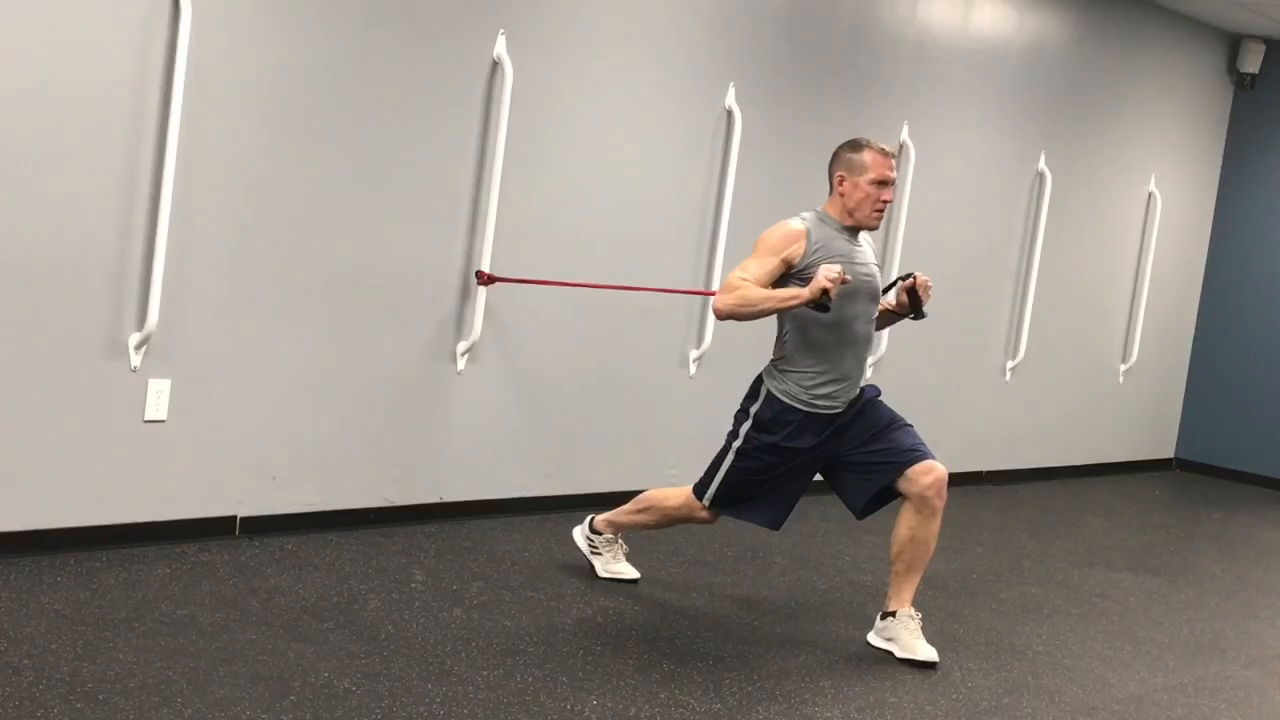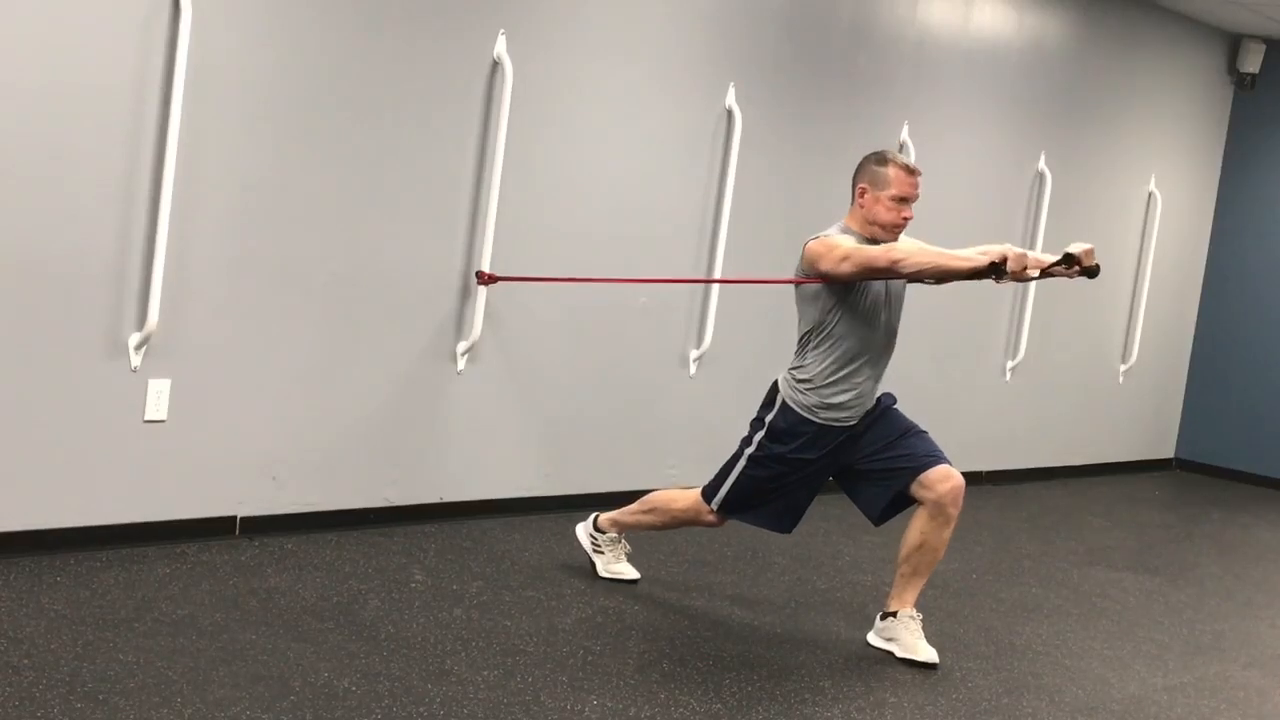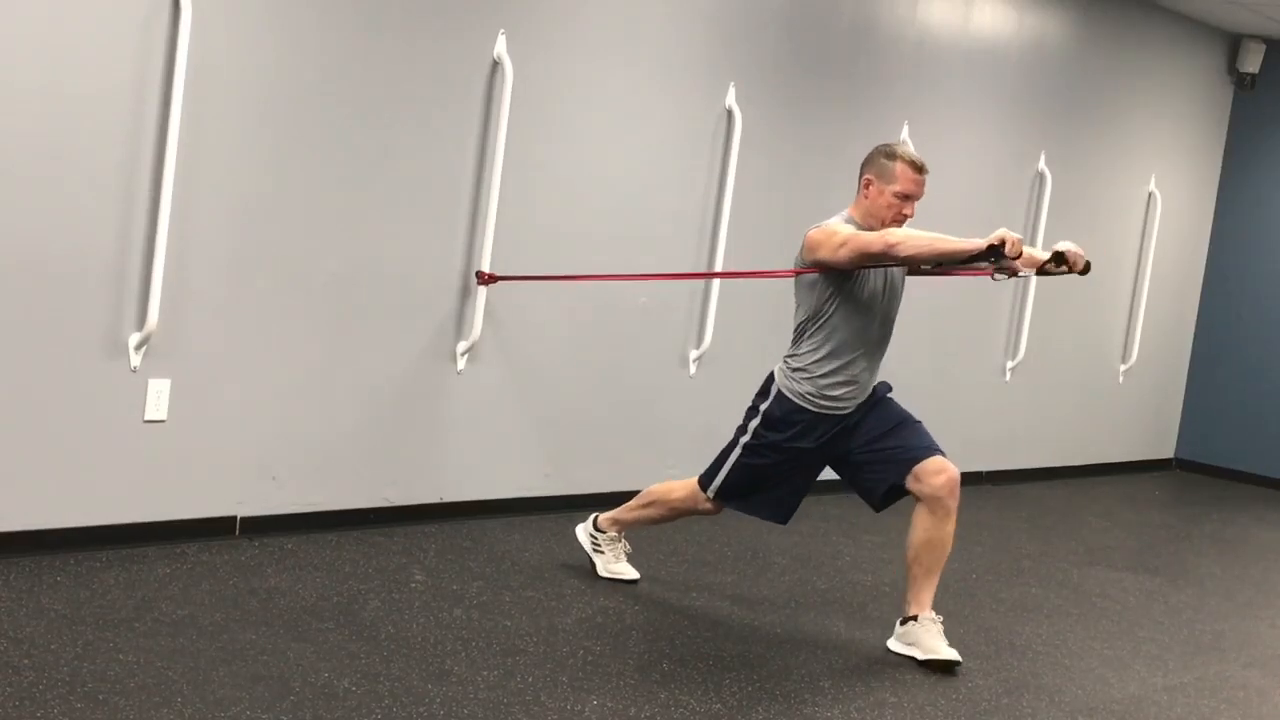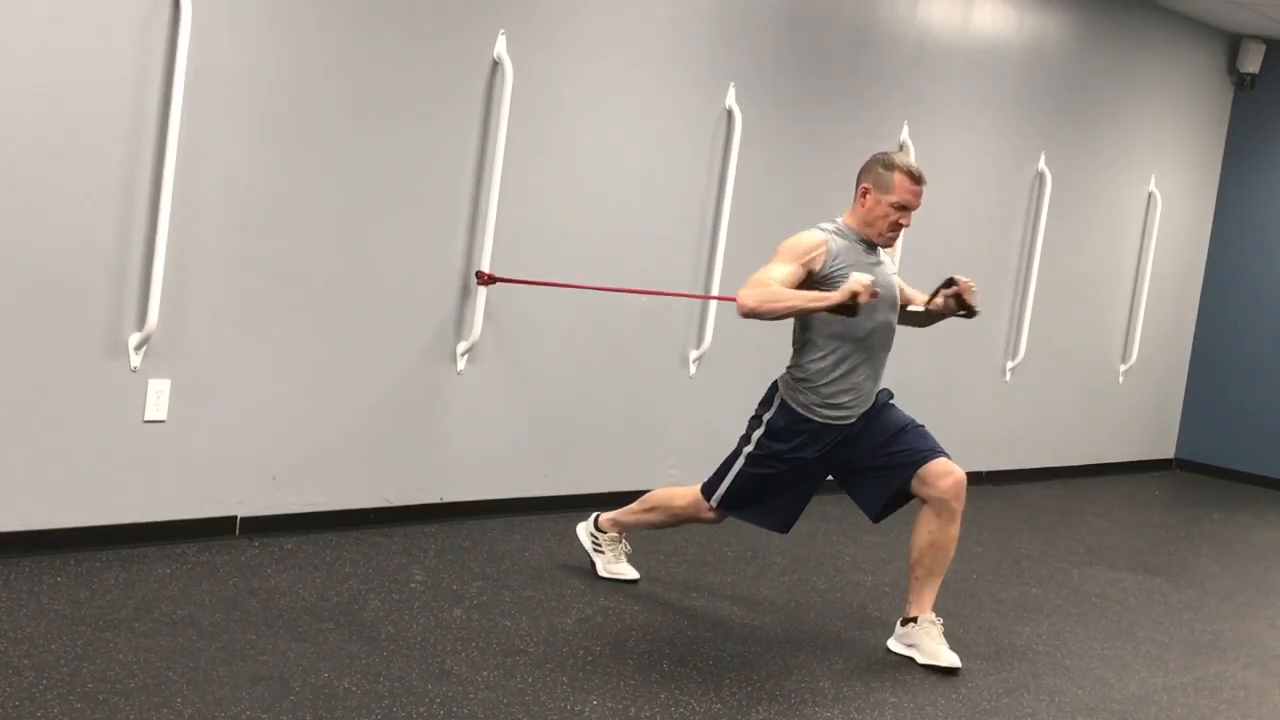
dt=0.7s
person 1, frame 1
left shoulder: (862, 245)
right shoulder: (793, 235)
right elbow: (726, 302)
left wrist: (900, 305)
right wrist: (804, 293)
left hip: (851, 407)
right hip: (786, 411)
left knee: (929, 482)
right knee: (704, 506)
left ankle: (896, 620)
right ankle: (600, 531)
person 1, frame 2
left shoulder: (898, 246)
right shoulder: (827, 248)
left elbow: (966, 261)
right elbow: (894, 263)
left wrist: (1051, 262)
right wrist: (989, 258)
left hip: (865, 416)
right hip: (800, 417)
left knee: (946, 489)
right knee: (711, 509)
left ankle: (895, 620)
right ankle: (604, 528)
person 1, frame 3
left shoulder: (900, 239)
right shoulder: (827, 237)
left elbow: (959, 257)
right elbow: (889, 247)
left wrist: (1043, 257)
right wrist: (985, 244)
left hip: (861, 405)
right hip: (796, 406)
left knee: (941, 482)
right knee: (709, 498)
left ankle: (916, 624)
right ankle: (604, 528)
person 1, frame 4
left shoulder: (881, 254)
right shoulder: (814, 246)
left elbow: (911, 312)
right elbow: (751, 300)
left wrist: (948, 303)
right wrist: (832, 298)
left hip: (867, 414)
right hip: (801, 417)
left knee: (948, 485)
right knee: (710, 507)
left ankle: (916, 625)
right ankle: (606, 528)
